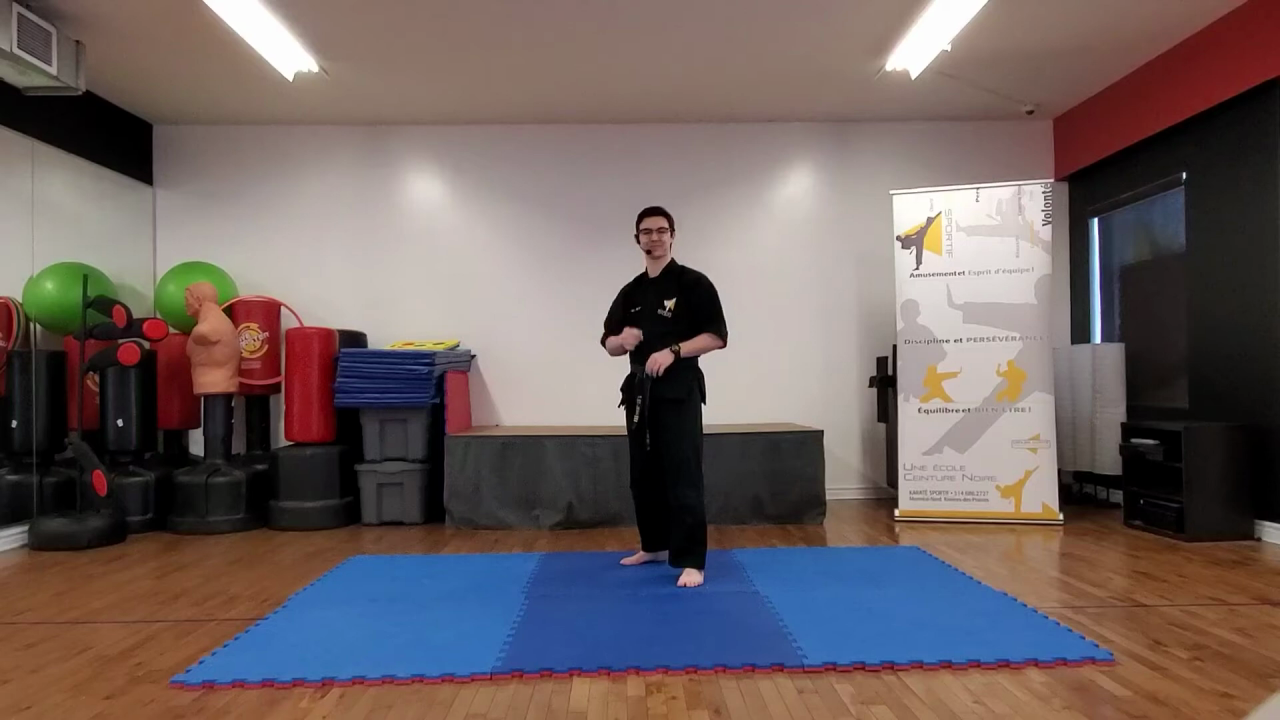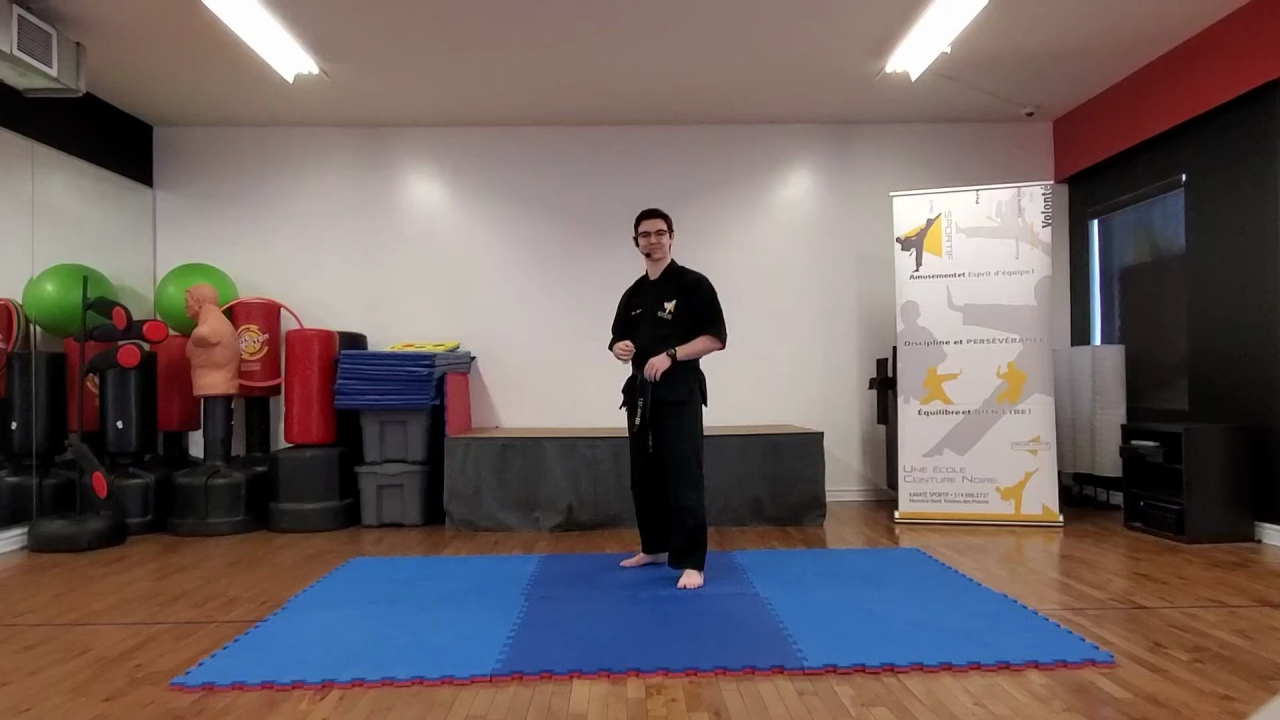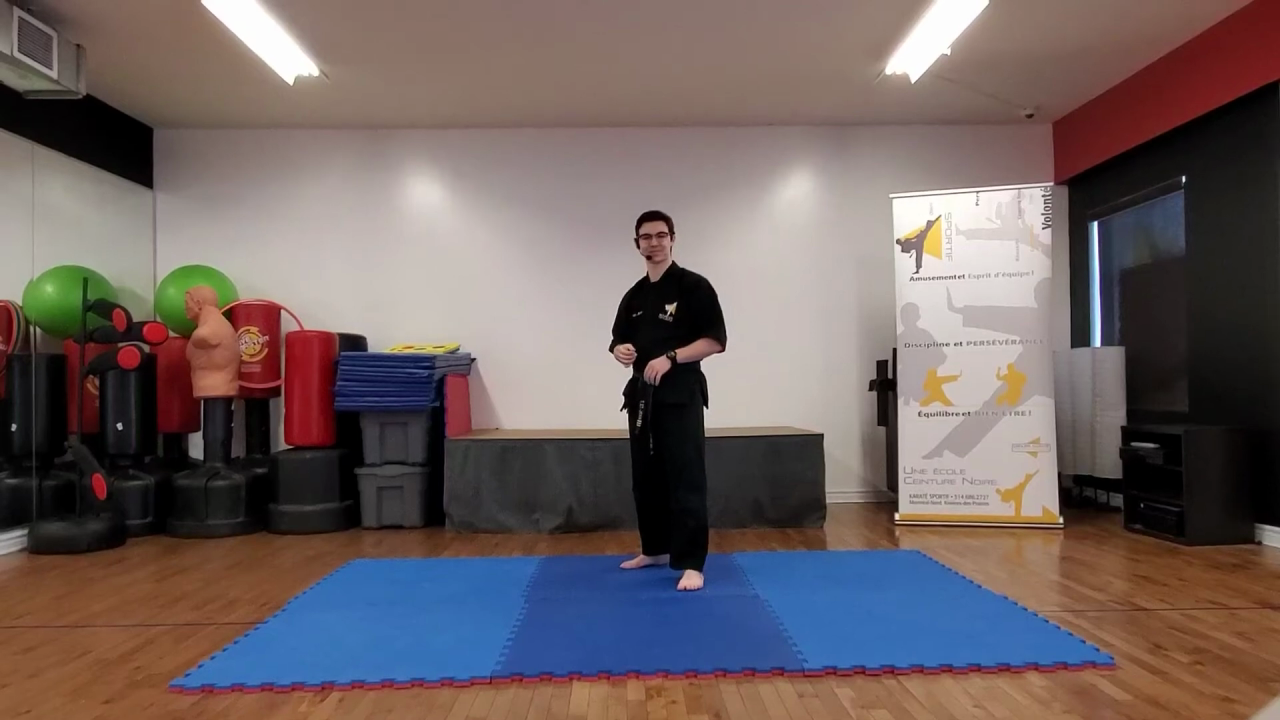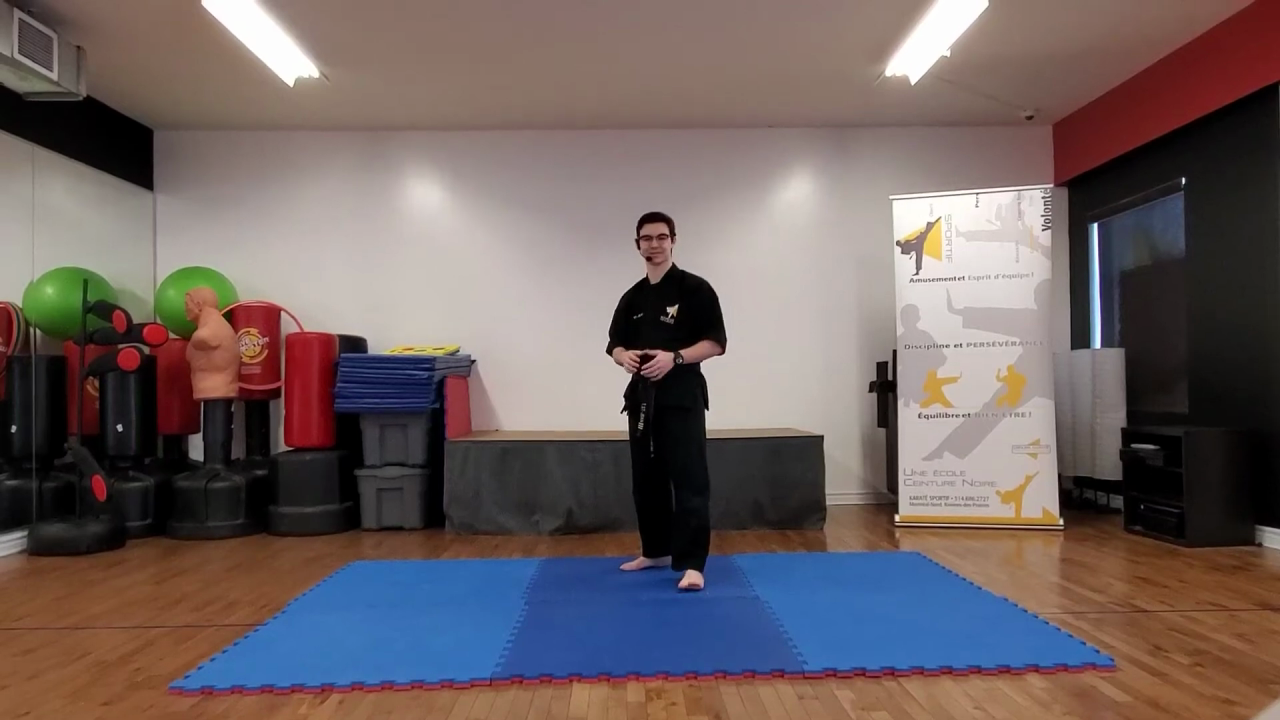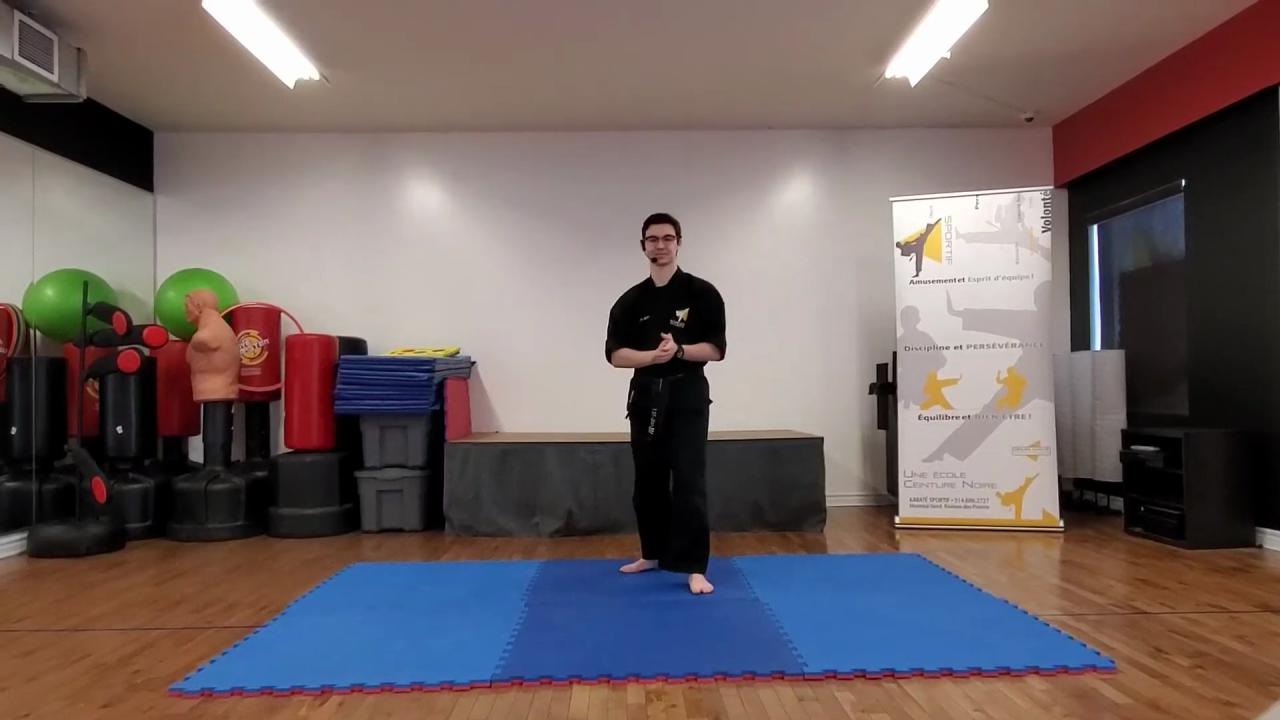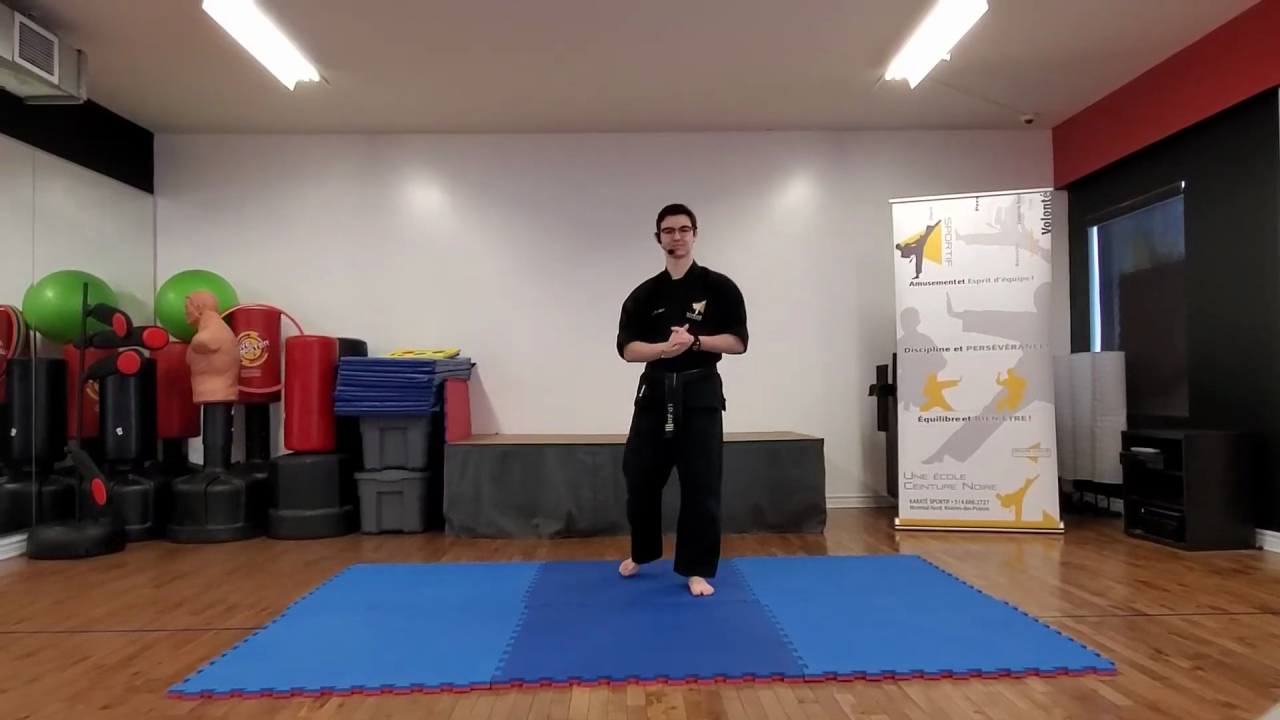
dt=0.3s
person 1, frame 1
left shoulder: (693, 283)
right shoulder: (631, 292)
left elbow: (717, 336)
right elbow: (610, 347)
left wrist: (673, 350)
right wrist: (623, 338)
left hip: (678, 389)
right hip: (640, 390)
left knee: (683, 475)
right knee: (644, 474)
left ankle: (691, 561)
right ankle: (655, 545)
person 1, frame 2
left shoulder: (692, 284)
right shoulder: (633, 294)
left elbow: (715, 338)
right elbow: (622, 338)
left wrist: (670, 355)
right wrist: (620, 348)
left hip: (680, 390)
right hip: (641, 391)
left knee: (683, 477)
right knee: (644, 476)
left ankle: (691, 563)
right ankle: (655, 547)
person 1, frame 3
left shoulder: (693, 286)
right shoulder: (634, 296)
left elbow: (715, 340)
right elbow: (621, 339)
left wrist: (670, 358)
right wrist: (621, 350)
left hip: (680, 392)
right hip: (642, 393)
left knee: (685, 477)
right knee: (646, 477)
left ankle: (691, 563)
right ankle: (655, 548)
person 1, frame 4
left shoulder: (694, 289)
right shoulder: (632, 298)
left elbow: (716, 343)
right elbow: (616, 345)
left wrist: (675, 358)
right wrist: (627, 357)
left hip: (682, 393)
right hip: (643, 395)
left knee: (689, 477)
right knee: (647, 479)
left ankle: (692, 564)
right ankle: (656, 550)
person 1, frame 5
left shoulder: (701, 293)
right shoulder: (631, 300)
left elbow: (716, 349)
right elbow: (616, 353)
left wrist: (678, 351)
right wrist: (652, 355)
left hip: (687, 396)
right hip: (646, 397)
left knee: (688, 481)
right knee: (648, 482)
left ankle: (694, 567)
right ankle: (654, 553)
person 1, frame 6
left shoulder: (718, 287)
right shoulder: (644, 294)
left elbow: (738, 341)
right elbow: (628, 348)
left wrist: (694, 341)
right wrist: (665, 346)
left hip: (700, 392)
right hip: (654, 392)
left knee: (701, 486)
right knee: (640, 477)
left ankle: (697, 570)
right ankle: (642, 552)
